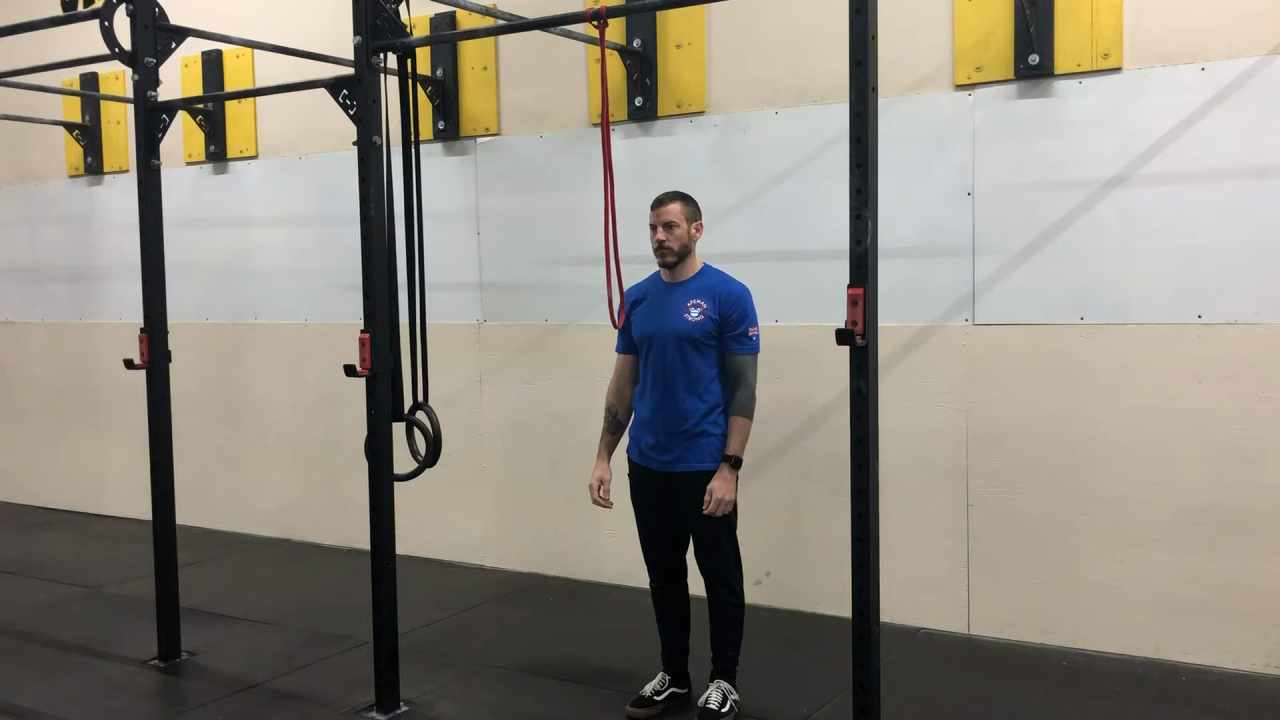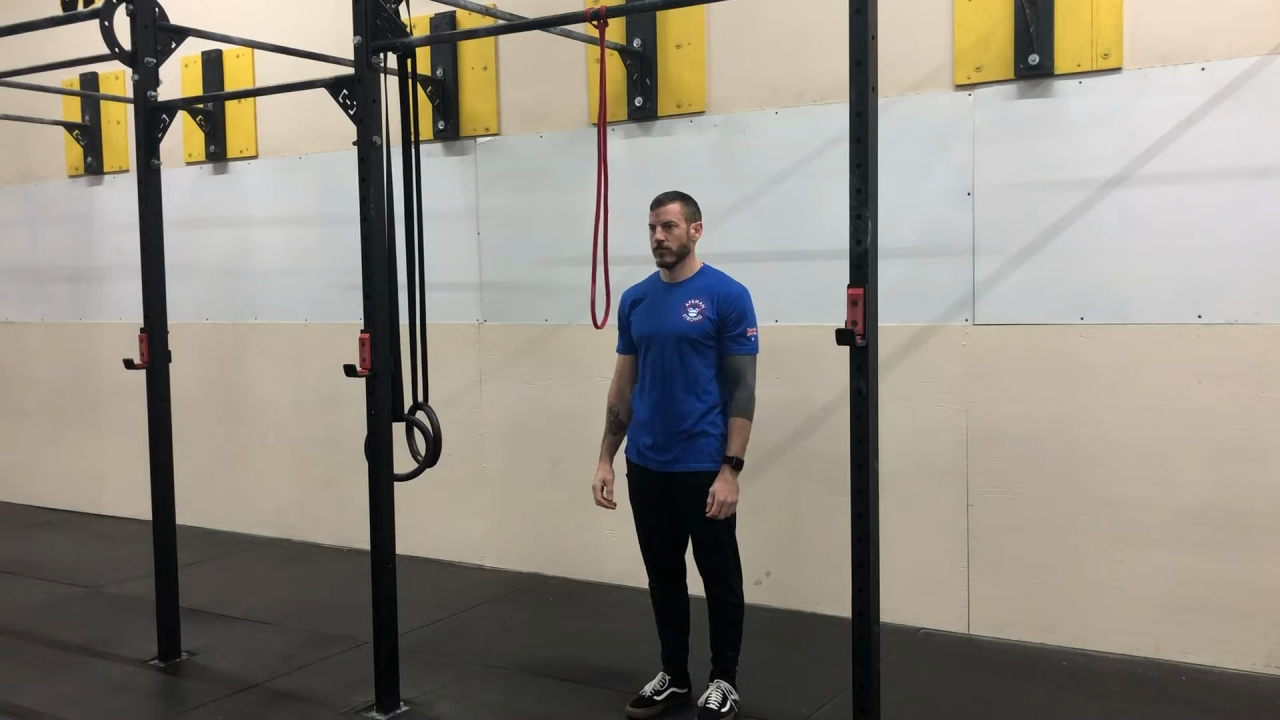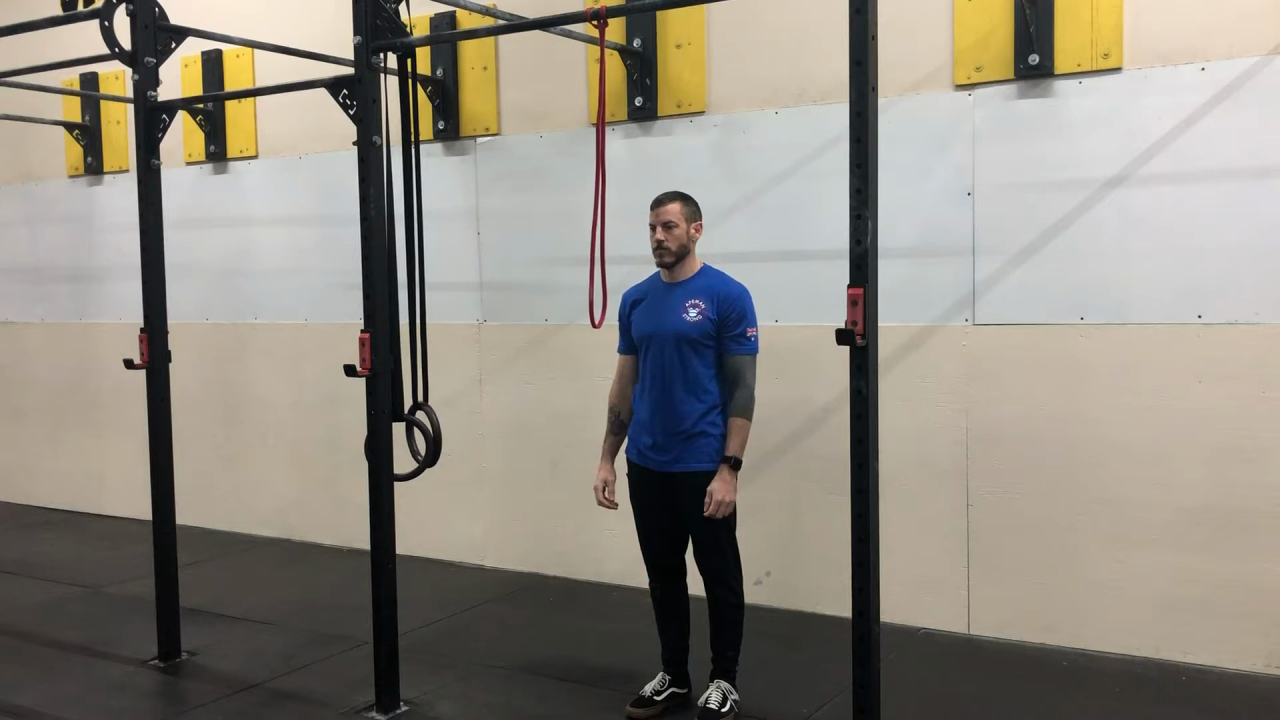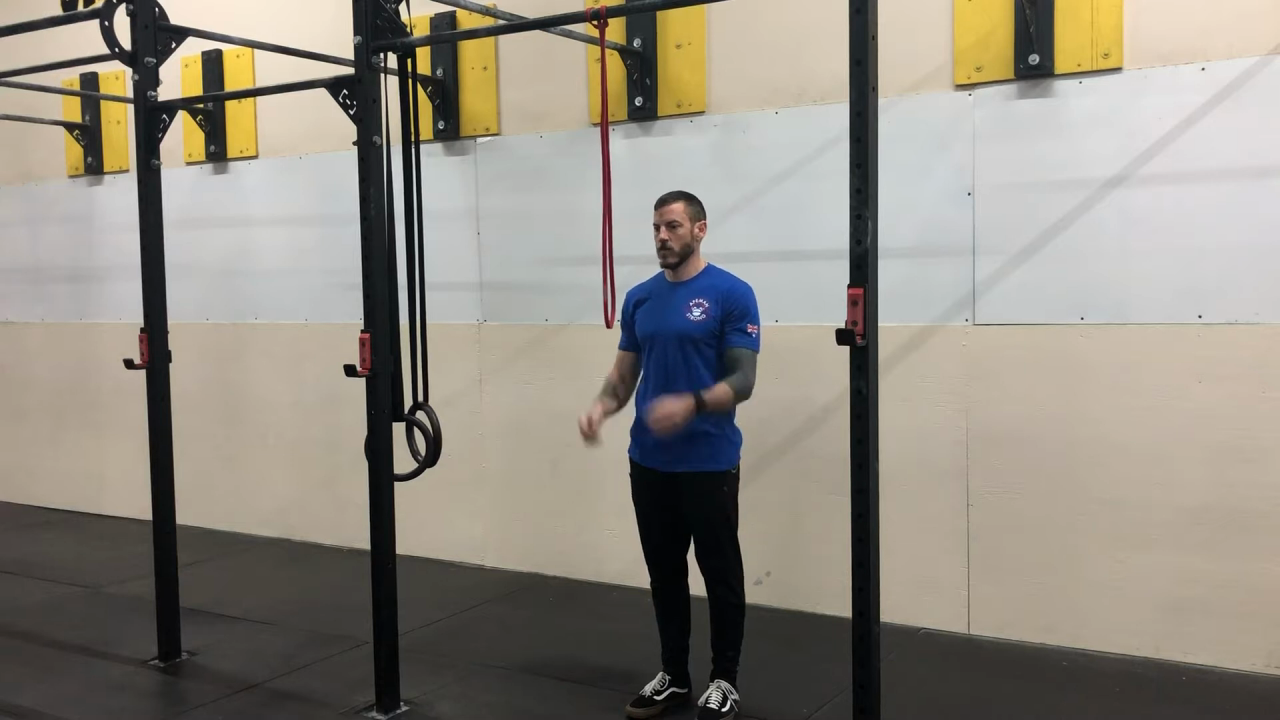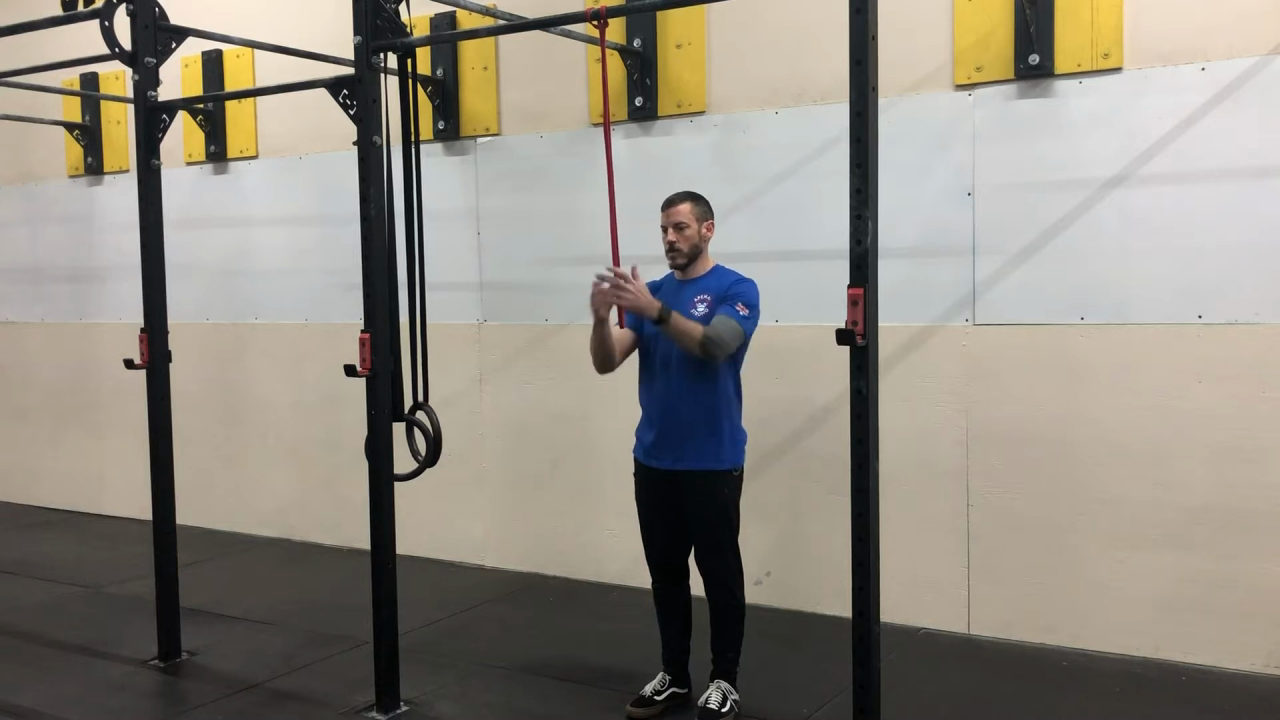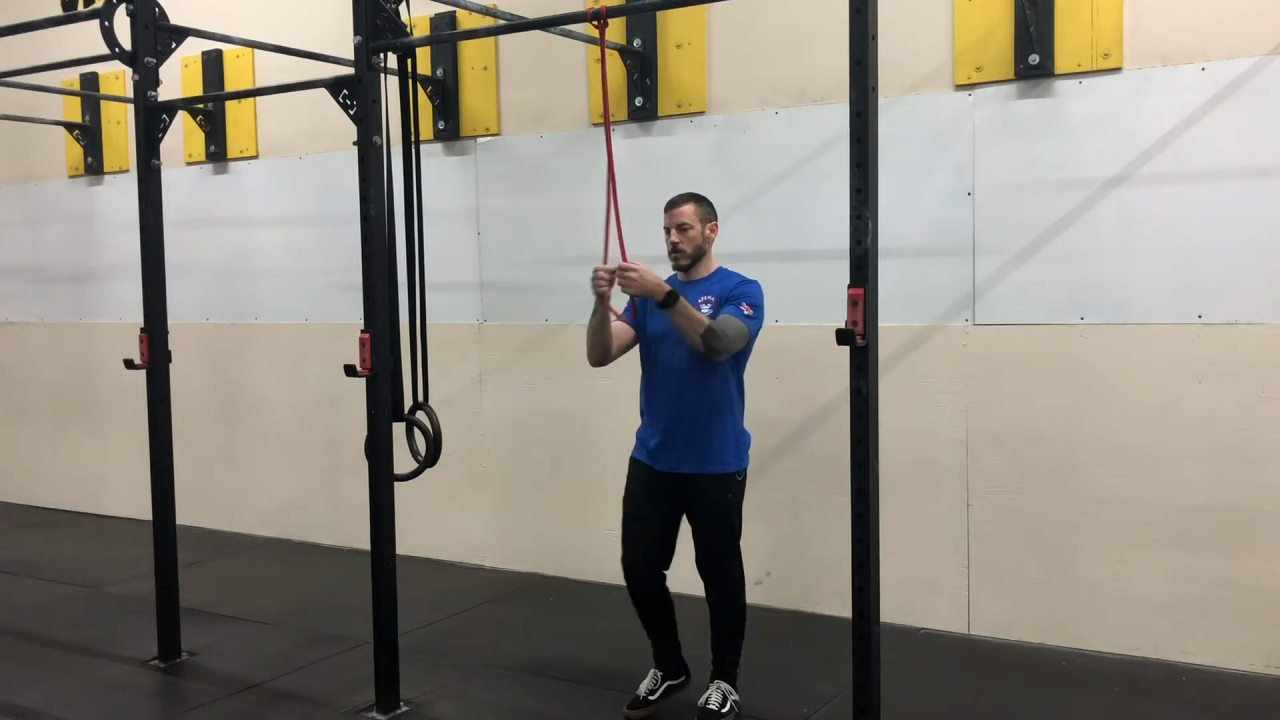
dt=0.3s
person 1, frame 1
left shoulder: (727, 295)
right shoulder: (637, 299)
left elbow: (743, 388)
right elbow: (623, 385)
left wrist: (729, 467)
right wrist: (603, 456)
left hip: (704, 466)
right hip: (648, 464)
left knee: (720, 576)
right knee: (664, 575)
right ankle: (673, 676)
person 1, frame 2
left shoulder: (727, 296)
right shoulder: (635, 300)
left elbow: (742, 390)
right elbow: (623, 386)
left wrist: (731, 469)
right wrist: (605, 459)
left hip: (703, 466)
right hip: (646, 465)
left knee: (719, 577)
right knee: (663, 576)
right ankle: (673, 676)
person 1, frame 3
left shoulder: (727, 296)
right shoulder: (635, 299)
left elbow: (741, 389)
right elbow: (624, 386)
left wrist: (728, 469)
right wrist: (607, 459)
left hip: (703, 466)
right hip: (647, 464)
left knee: (719, 576)
right knee: (663, 576)
right ankle: (673, 676)
person 1, frame 4
left shoulder: (731, 294)
right shoulder: (639, 298)
left elbow: (743, 380)
right elbow: (625, 374)
left wrist: (691, 403)
right wrist: (601, 408)
left hip: (708, 464)
right hip: (648, 462)
left knee: (720, 574)
right knee: (664, 573)
right ankle: (673, 675)
person 1, frame 5
left shoulder: (735, 289)
right shoulder: (651, 293)
left elbow: (714, 346)
right elbow: (607, 362)
left wrist: (654, 311)
right wrist: (605, 312)
left hip: (712, 462)
right hip: (653, 459)
left knee: (719, 574)
right knee: (665, 572)
right ankle: (674, 675)
person 1, frame 6
left shoulder: (740, 291)
right shoulder: (647, 296)
left elbow: (718, 343)
right elbow: (600, 355)
left wrist: (664, 294)
right wrist: (603, 301)
left hip: (715, 464)
right hip: (651, 459)
left knee: (720, 578)
right knee: (639, 569)
right ankle: (669, 667)
